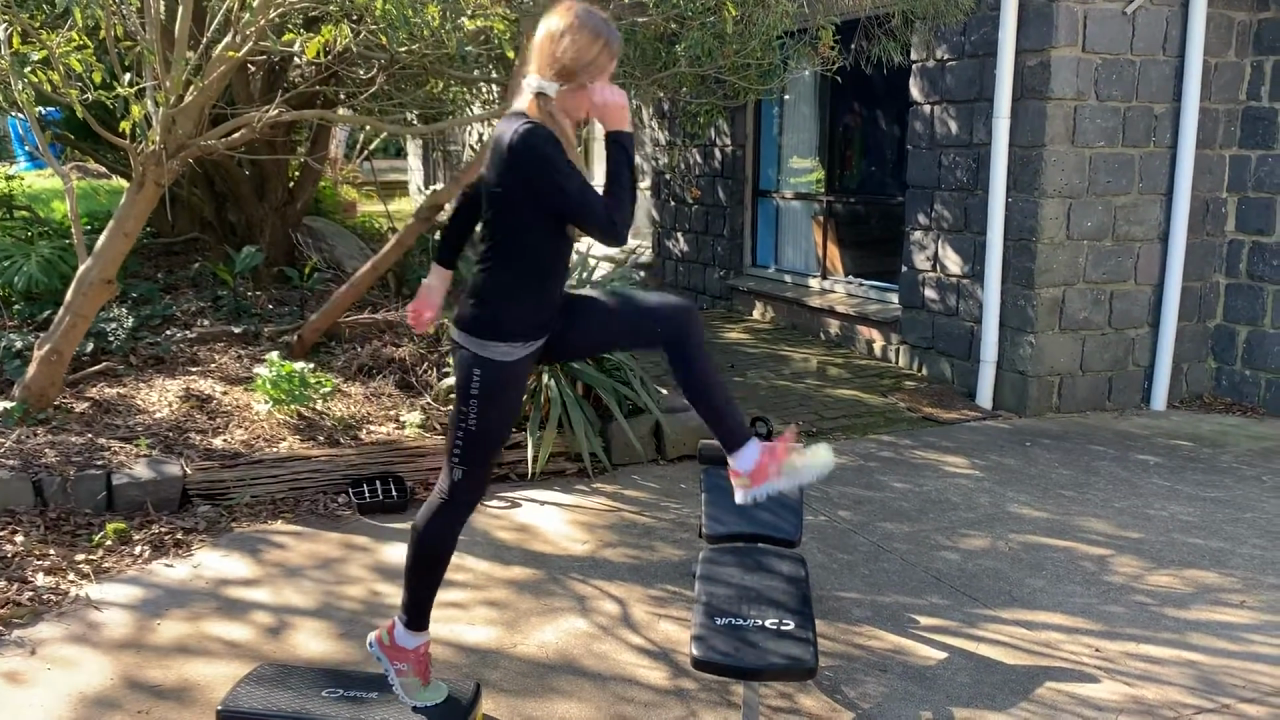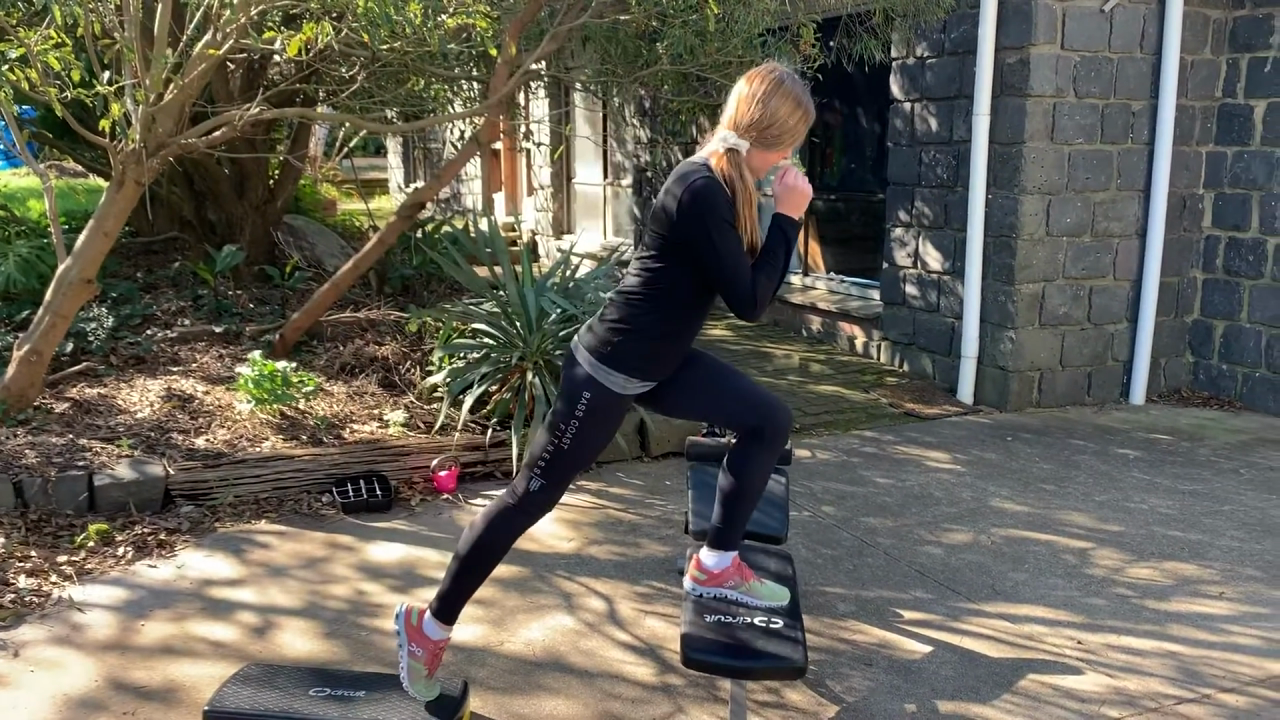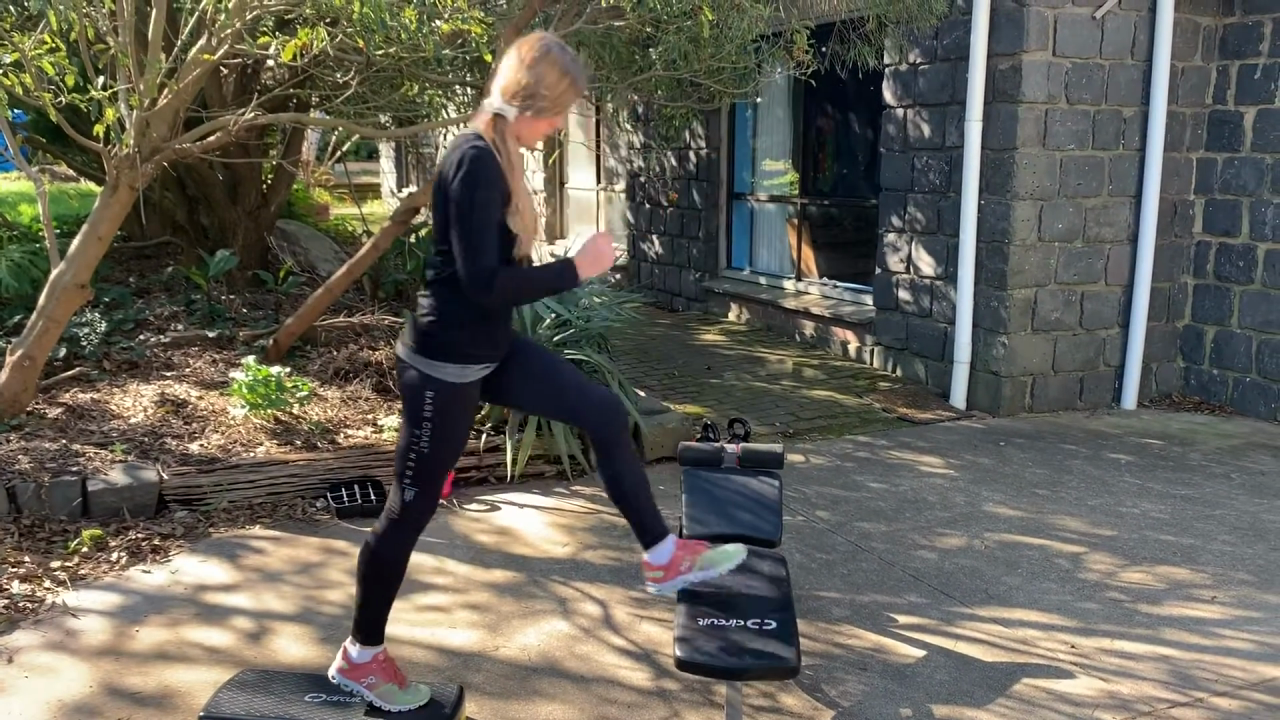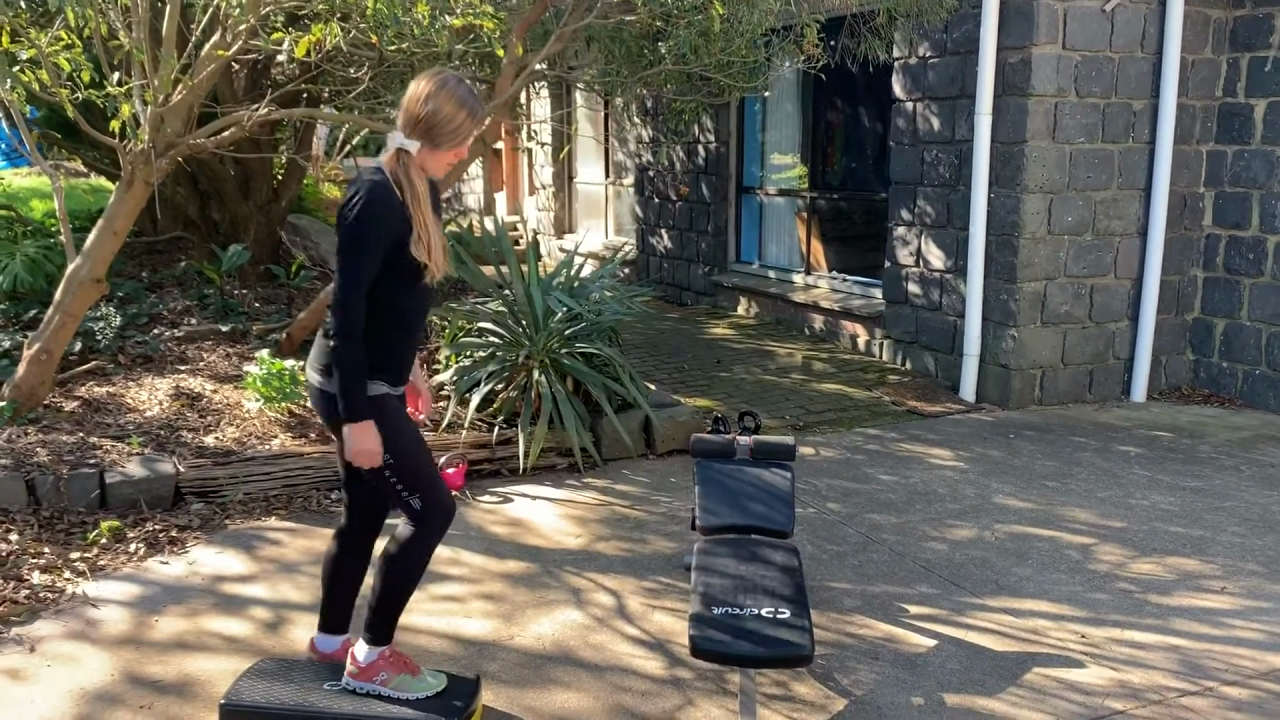
dt=0.7s
person 1, frame 1
left shoulder: (530, 127)
right shoulder: (529, 142)
left elbow: (473, 198)
right elbow: (613, 226)
left wrist: (440, 272)
right wrist: (615, 131)
left hip: (544, 312)
right hip: (498, 338)
left knee: (677, 319)
right knee: (464, 485)
left ankle: (747, 460)
right ankle: (401, 639)
person 1, frame 2
left shoulder: (723, 178)
right shoulder: (701, 191)
left elbow: (738, 280)
right elbow: (750, 302)
right wrist: (788, 217)
left hip: (661, 361)
right hip: (610, 368)
left knee: (770, 421)
right knee: (532, 495)
left ankle: (716, 564)
right ankle: (429, 624)
person 1, frame 3
left shoulder: (493, 155)
right shoulder: (473, 163)
right elbow: (481, 284)
right wrist: (574, 269)
left hip: (491, 349)
right hip: (443, 363)
left knee: (607, 416)
right knee: (412, 506)
left ankle: (662, 555)
right ankle: (358, 657)
person 1, frame 4
left shoulder: (416, 189)
right shoulder: (377, 196)
right elbow: (347, 308)
left wrist: (410, 368)
right wrist: (354, 415)
left hip: (380, 382)
right hip: (354, 389)
left knee: (367, 510)
right knee: (433, 509)
left ankle: (331, 638)
right ankle: (372, 655)
